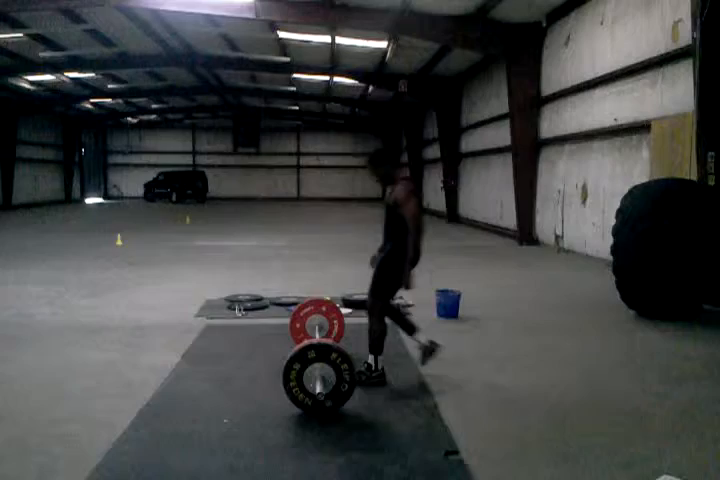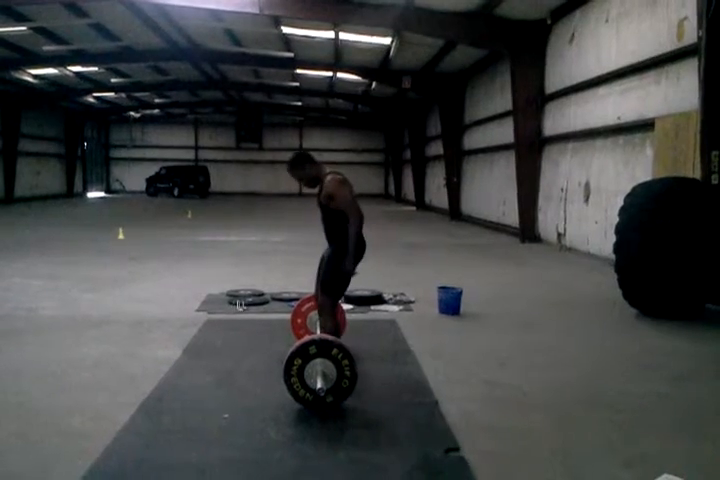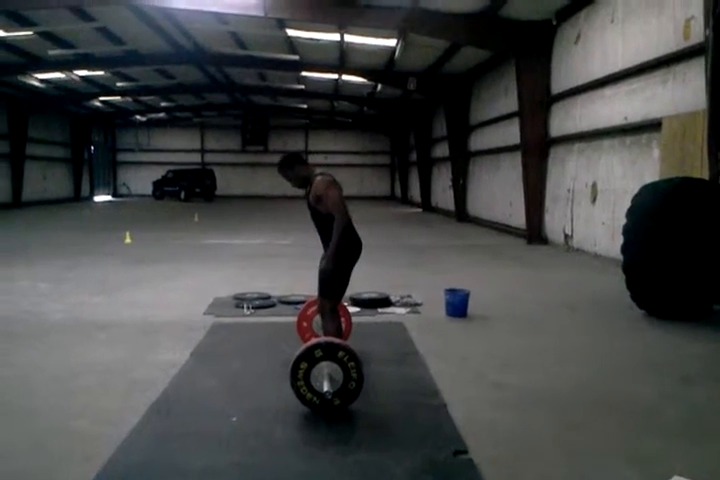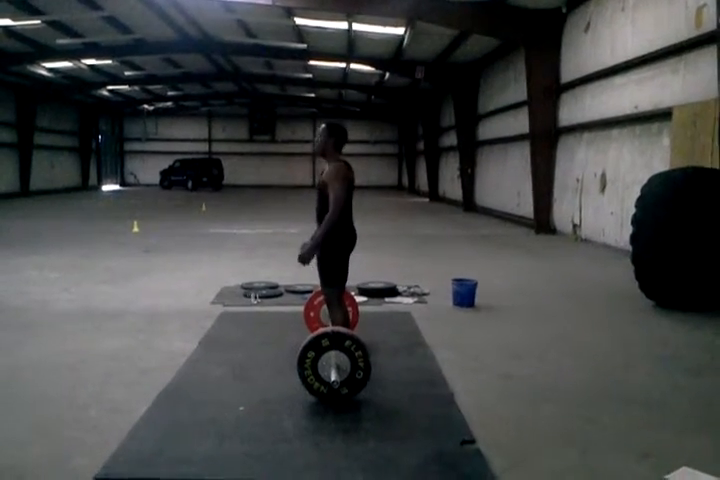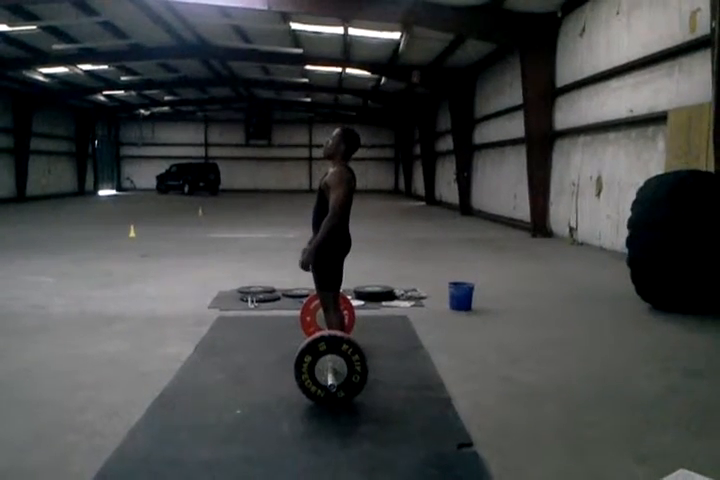
dt=1s
person 1, frame 1
left shoulder: (404, 189)
right shoulder: (396, 187)
left elbow: (415, 230)
left wrist: (406, 269)
right wrist: (381, 251)
left hip: (400, 254)
right hip: (393, 252)
left knee: (375, 307)
right knee: (382, 305)
left ankle: (374, 369)
right ankle: (423, 342)
person 1, frame 2
left shoulder: (333, 183)
right shoulder: (326, 183)
left elbow: (356, 217)
left wrist: (350, 257)
left hip: (345, 249)
right hip: (337, 247)
left knee: (325, 305)
right knee: (321, 299)
person 1, frame 3
left shoulder: (322, 183)
right shoulder: (314, 185)
left elbow: (342, 217)
left wrist: (330, 256)
right wrist: (329, 254)
left hip: (342, 249)
right hip: (336, 249)
left knee: (327, 307)
right knee: (325, 305)
person 1, frame 4
left shoulder: (336, 169)
right shoulder: (334, 167)
left elbow: (335, 212)
left wrist: (312, 245)
right wrist: (314, 241)
left hip: (336, 240)
right hip: (334, 238)
left knee: (333, 298)
right knee: (333, 297)
person 1, frame 5
left shoulder: (339, 174)
right shoulder: (336, 172)
left elbow: (334, 216)
left wrist: (312, 250)
right wrist: (312, 244)
left hip: (330, 245)
right hip: (328, 243)
left knee: (330, 305)
right knee: (330, 303)
